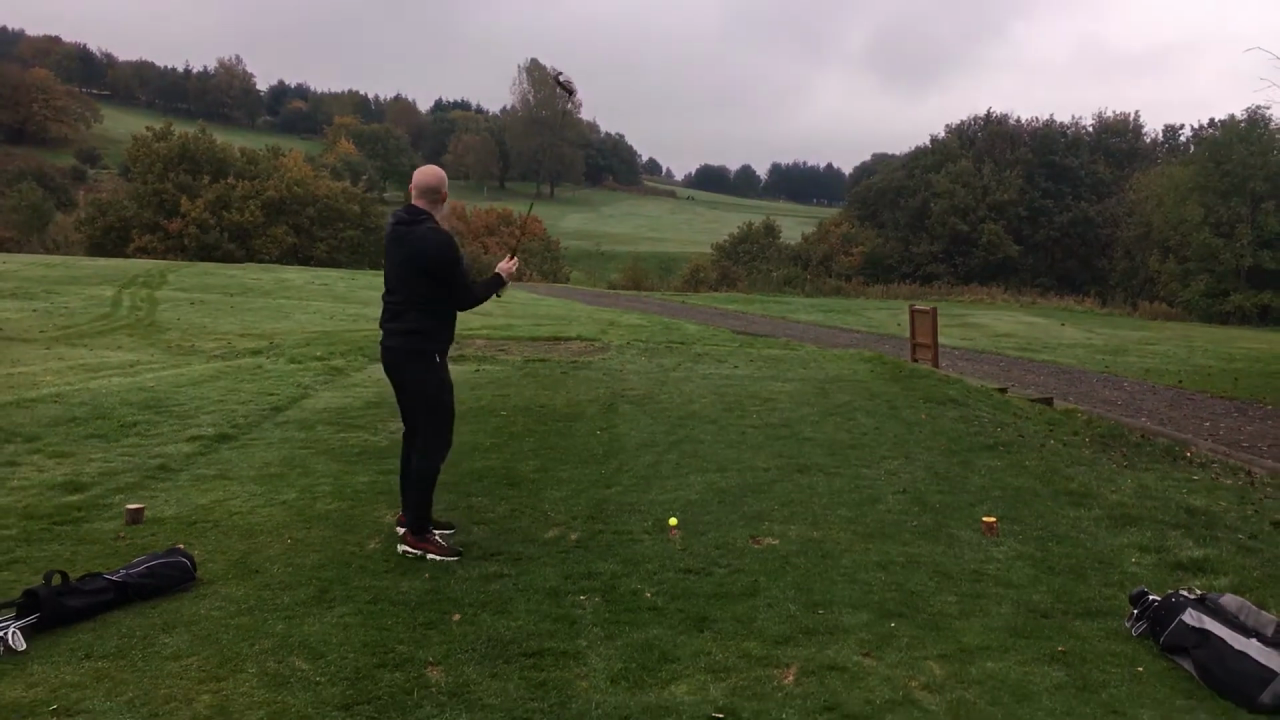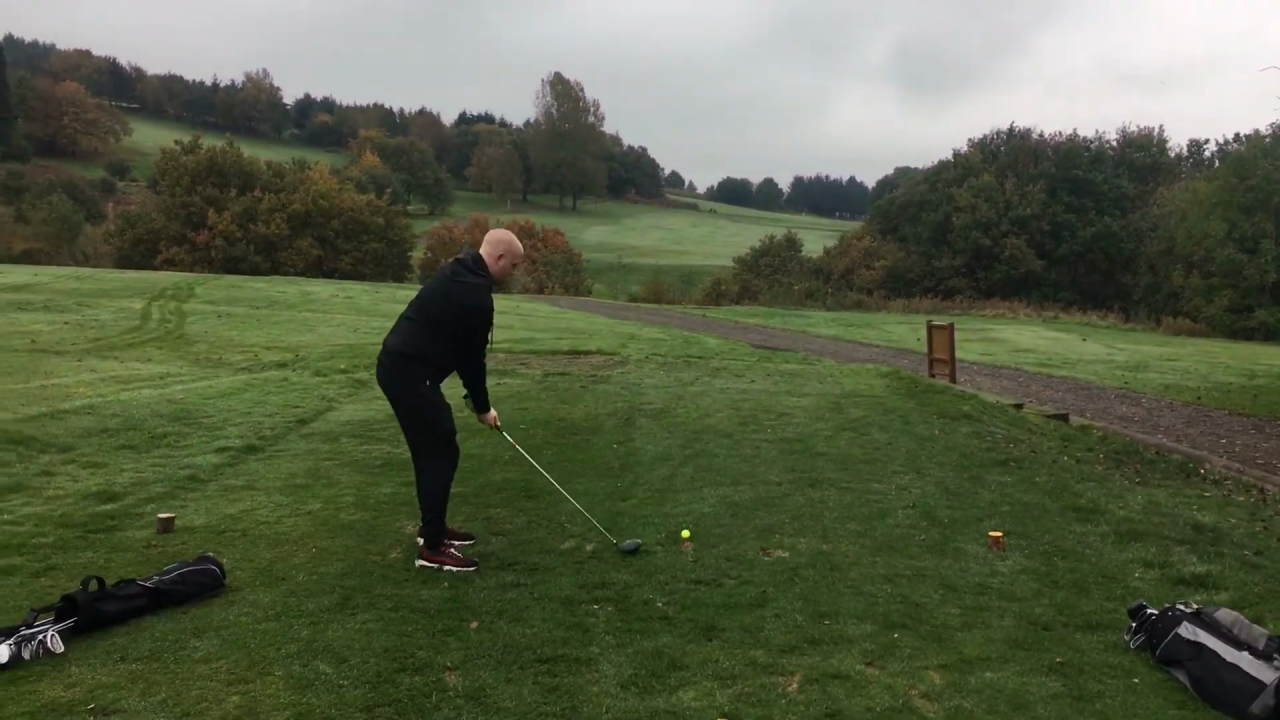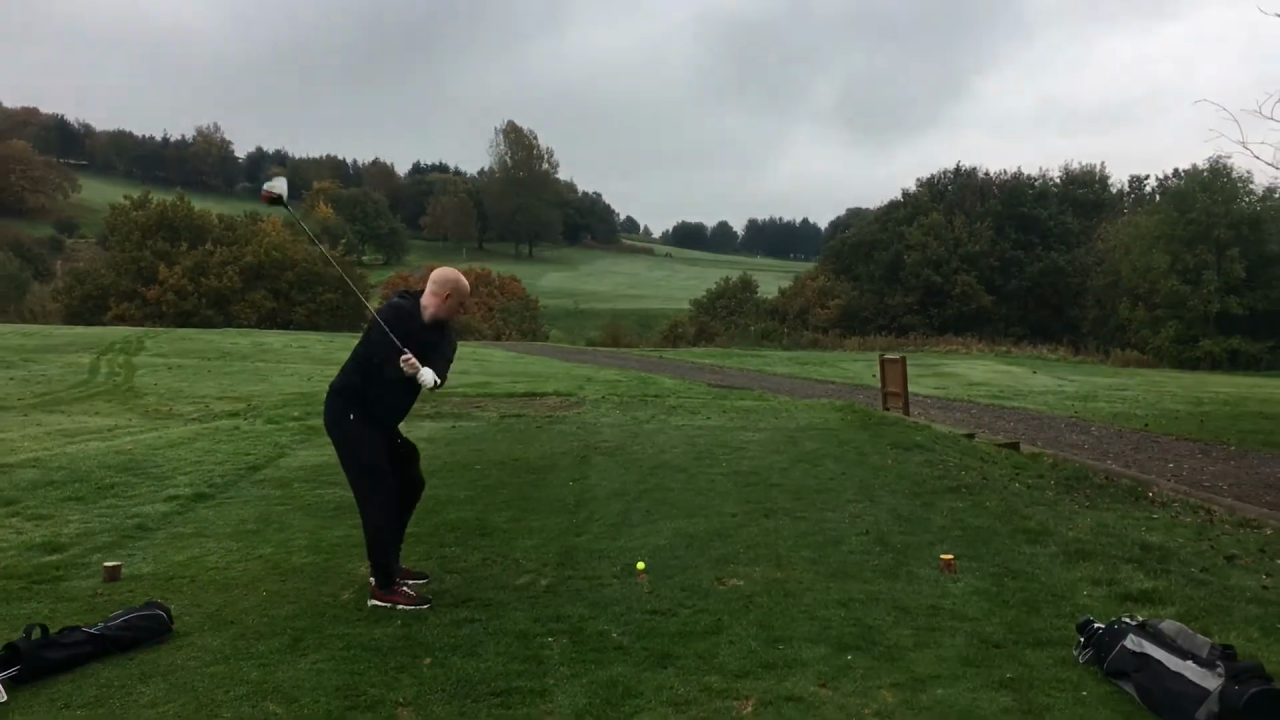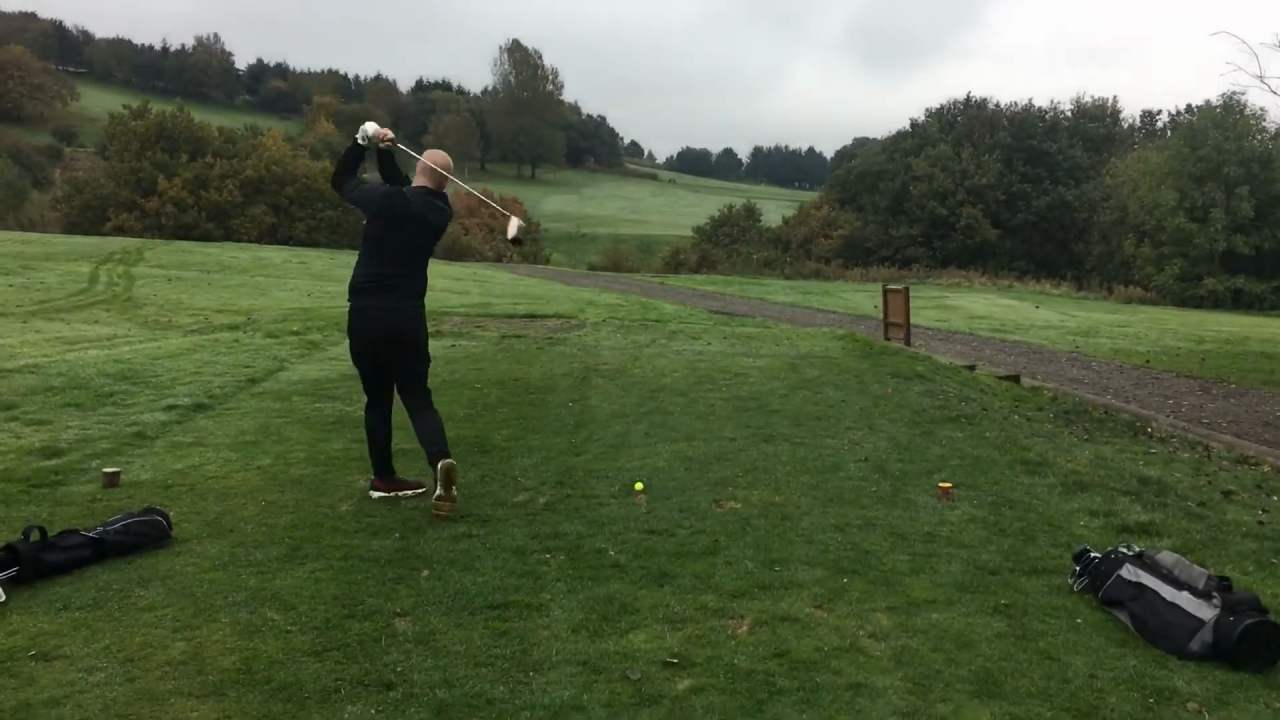
dt=1s
person 1, frame 1
left shoulder: (397, 233)
right shoulder: (436, 240)
right elbow: (463, 298)
left wrist: (488, 278)
right wrist: (500, 277)
left hip: (395, 346)
right hip: (423, 351)
left knee: (417, 432)
right knee: (435, 438)
left ankle: (410, 514)
right ankle: (416, 533)
person 1, frame 2
left shoulder: (458, 274)
right shoulder: (475, 296)
right elbow: (472, 357)
left wrist: (475, 398)
right wrist: (482, 406)
left hip: (399, 364)
right hip: (410, 372)
left knee: (432, 450)
right knee: (441, 453)
left ankle: (432, 527)
right ankle: (432, 546)
person 1, frame 3
left shoulder: (441, 332)
right shoulder: (395, 314)
left elbow: (439, 370)
right elbow: (383, 369)
left wrist: (425, 373)
right wrist: (406, 372)
left hip: (379, 417)
right hip: (350, 413)
left knee: (409, 484)
right knee: (379, 494)
left ankle: (387, 565)
right ankle: (384, 586)
person 1, frame 4
left shoulder: (388, 199)
right shoulder: (440, 213)
left elbow: (340, 182)
left wrist: (364, 136)
right wrist: (383, 148)
left hip: (365, 313)
right hip: (406, 317)
left knee: (377, 398)
right knee: (418, 398)
left ankle: (383, 478)
right ankle: (440, 461)
